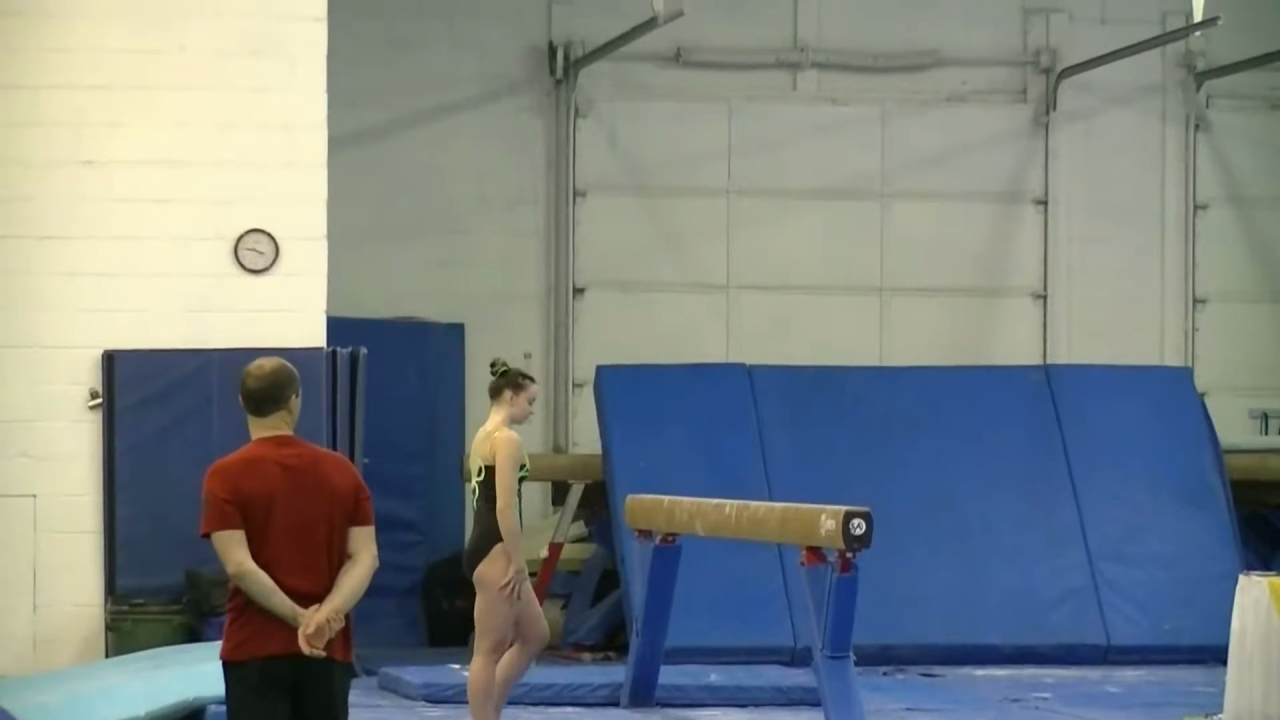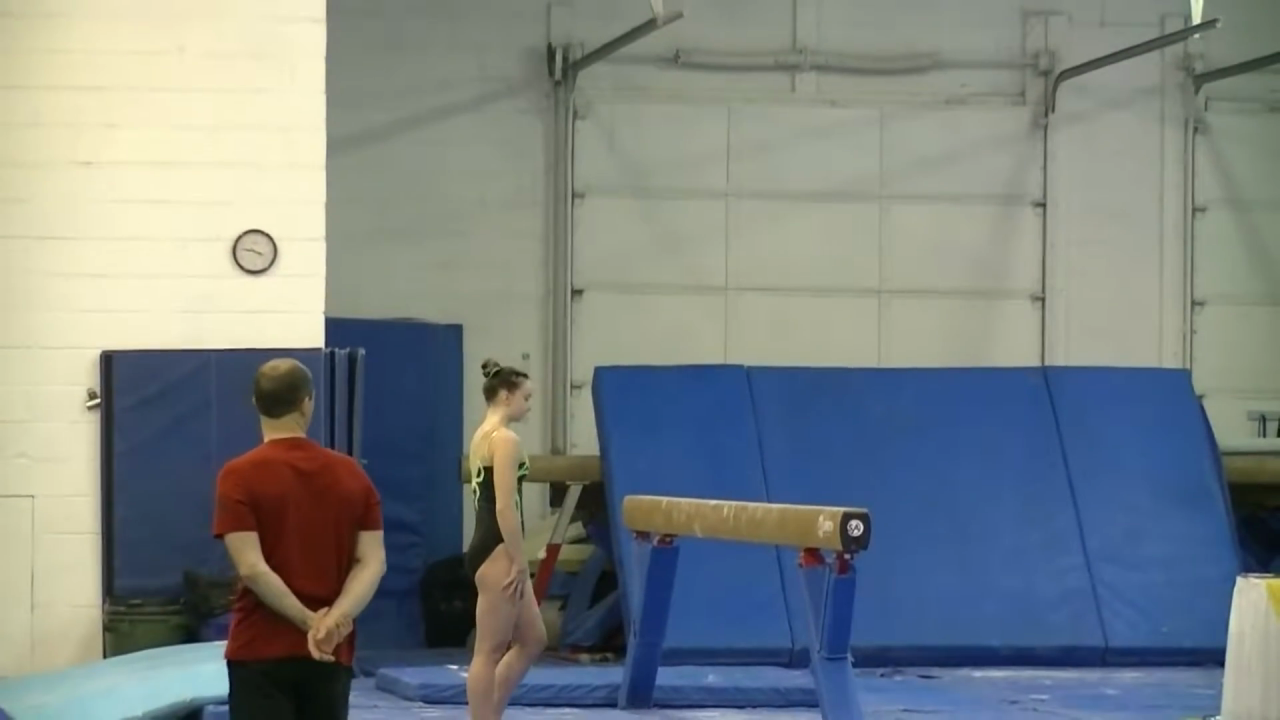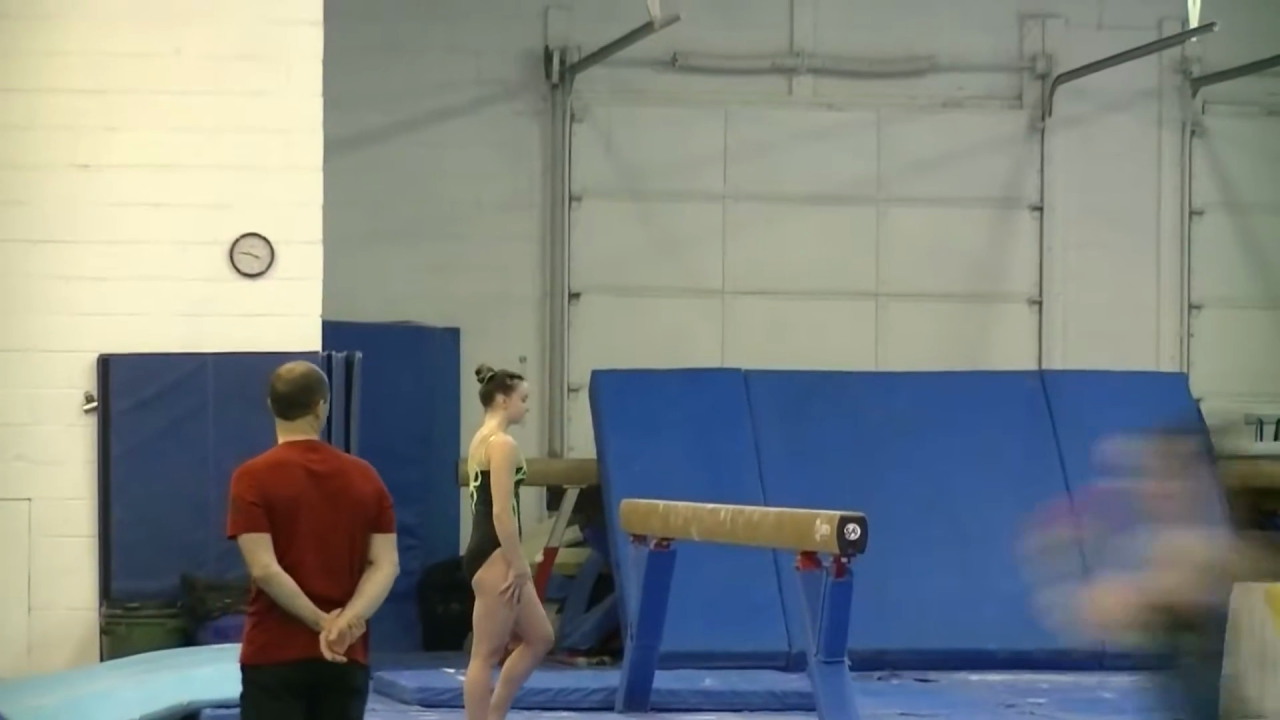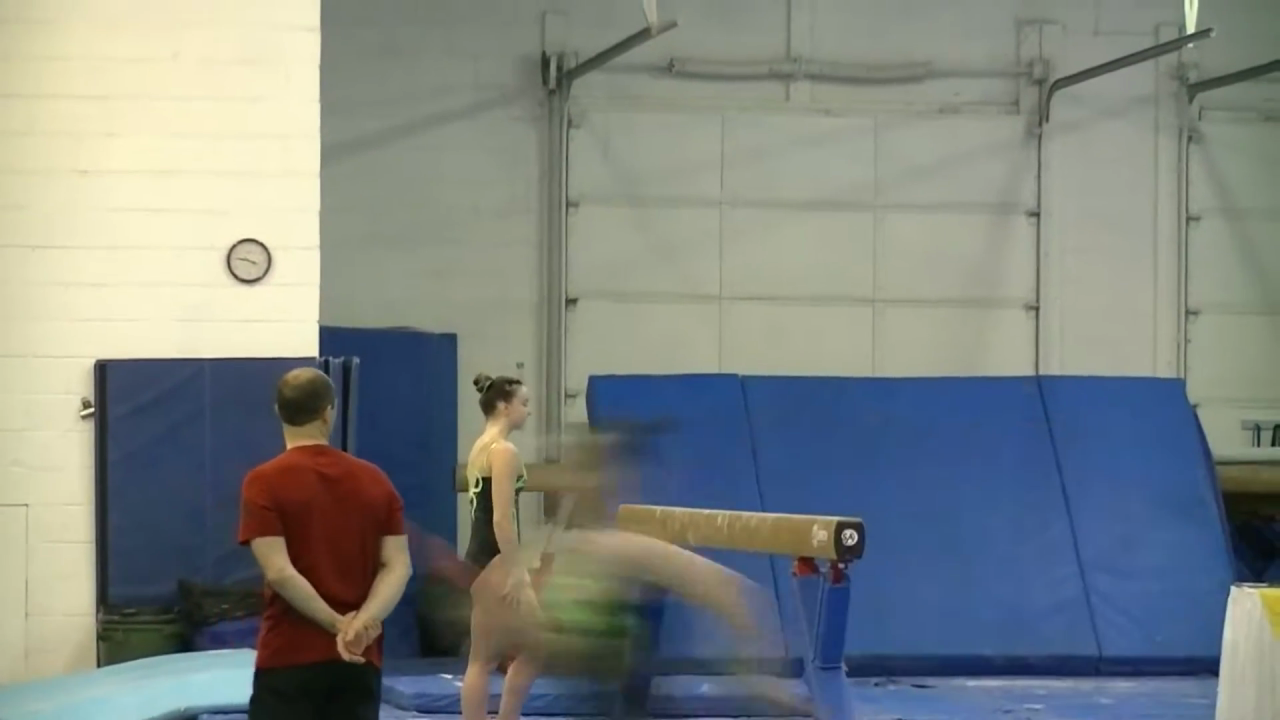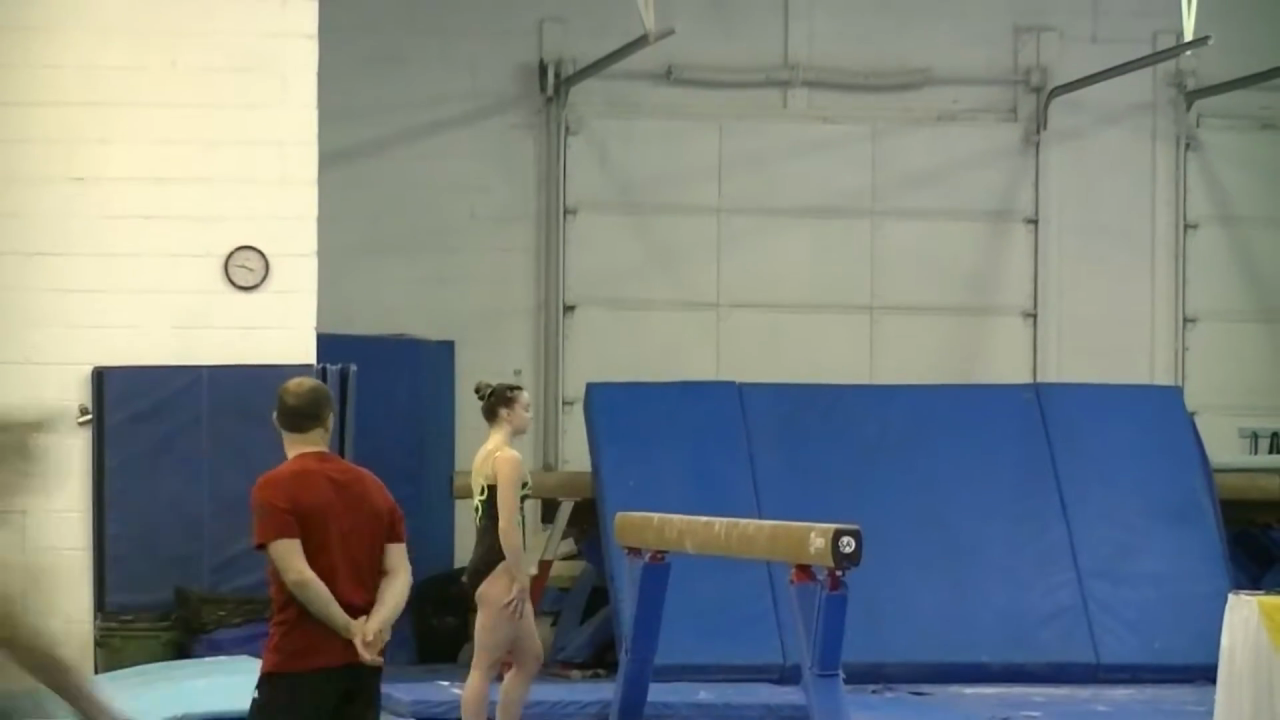
dt=0.2s
person 1, frame 1
left shoulder: (226, 475)
right shoulder: (342, 471)
left elbow: (239, 566)
right elbow: (365, 558)
left wrist: (299, 618)
right wrist: (328, 614)
left hip: (256, 650)
right hip: (329, 649)
person 1, frame 2
left shoulder: (239, 476)
right shoulder: (352, 474)
left elbow: (251, 568)
right elbow: (372, 562)
left wrist: (309, 622)
right wrist: (336, 619)
left hip: (261, 652)
right hip: (333, 652)
person 1, frame 3
left shoulder: (253, 478)
right shoulder: (365, 477)
left elbow: (264, 569)
right elbow: (385, 564)
left wrist: (321, 622)
right wrist: (348, 620)
left hip: (275, 654)
right hip: (347, 654)
person 1, frame 4
left shoulder: (264, 483)
right shoulder: (374, 480)
left elbow: (278, 572)
right elbow: (398, 566)
left wrist: (337, 624)
right wrist: (364, 621)
left hip: (289, 657)
right hip: (359, 659)
person 1, frame 5
left shoulder: (274, 488)
right shoulder: (372, 486)
left elbow: (297, 576)
right elbow: (399, 573)
left wrist: (348, 629)
right wrist: (373, 627)
left hip: (299, 662)
right hip: (361, 664)
person 2, frame 1
left shoulder: (483, 435)
right shoulder: (507, 439)
right elbow: (505, 507)
right wrist: (517, 562)
left hip: (487, 547)
right hip: (495, 551)
left knee: (535, 635)
right knee: (489, 650)
person 2, frame 2
left shoulder: (482, 436)
right shoulder: (505, 439)
right elbow: (505, 507)
right wrist: (520, 562)
left hip: (489, 548)
right hip: (497, 552)
left knee: (533, 639)
right knee: (490, 650)
person 2, frame 3
left shoulder: (481, 440)
right shoulder: (502, 443)
right elbow: (502, 511)
right wrist: (517, 566)
left hip: (489, 552)
right hip: (495, 556)
left knee: (540, 637)
right knee: (486, 653)
person 2, frame 4
left shoulder: (482, 447)
right shoulder: (504, 450)
right elbow: (502, 519)
right wrist: (514, 573)
left hip: (486, 558)
right hip: (493, 562)
right knee: (483, 659)
person 2, frame 5
left shoulder: (485, 454)
right shoulder: (508, 458)
right elbow: (508, 527)
right wrist: (520, 580)
left hip: (490, 566)
right hip: (498, 571)
left knee: (529, 657)
right knee: (485, 666)
